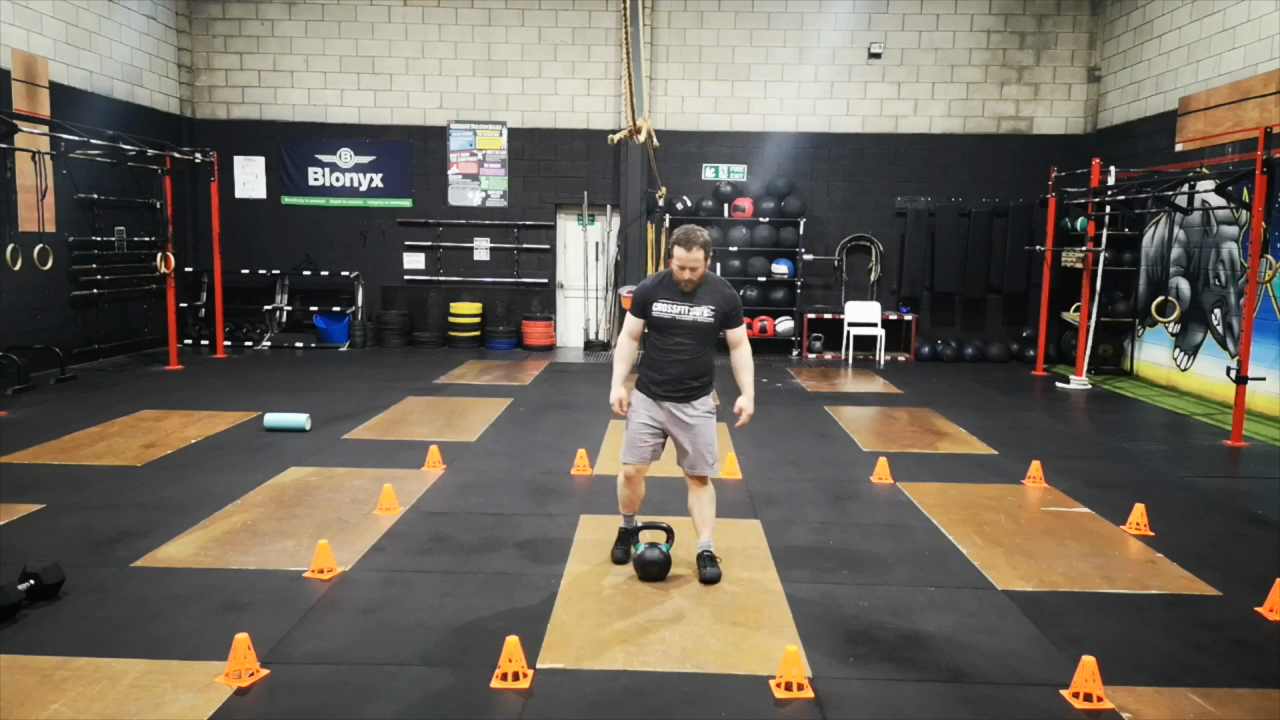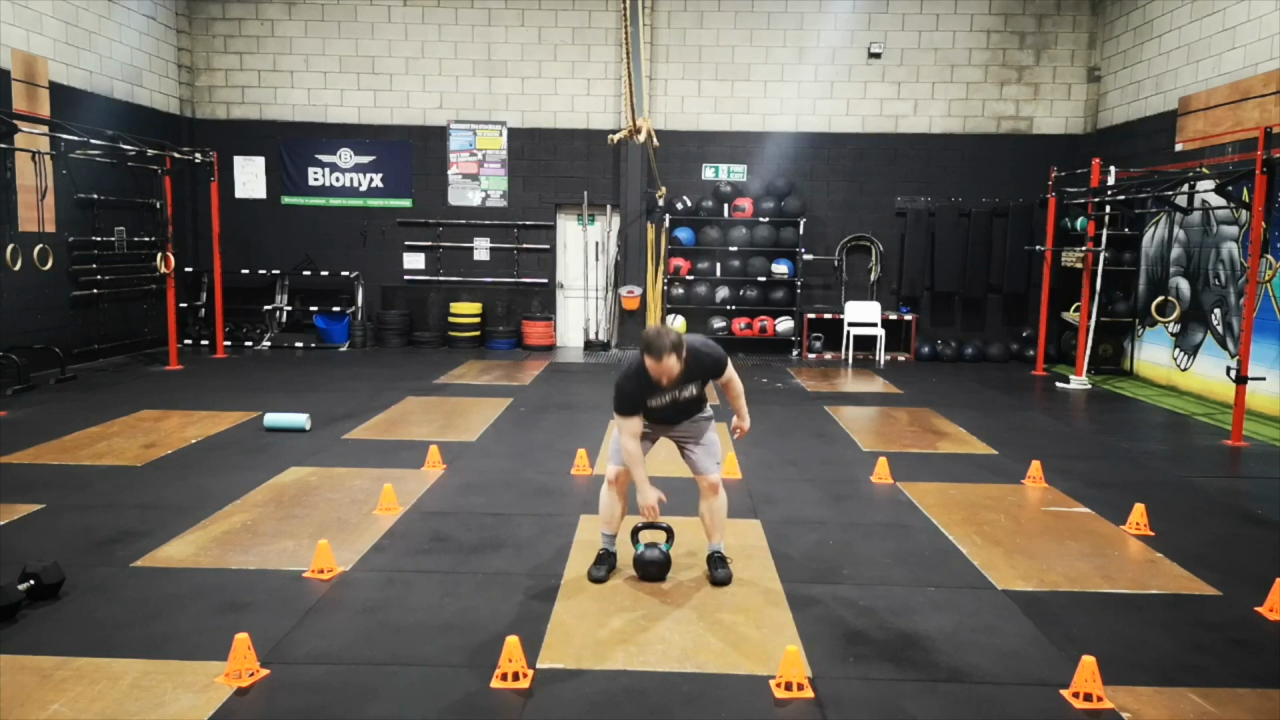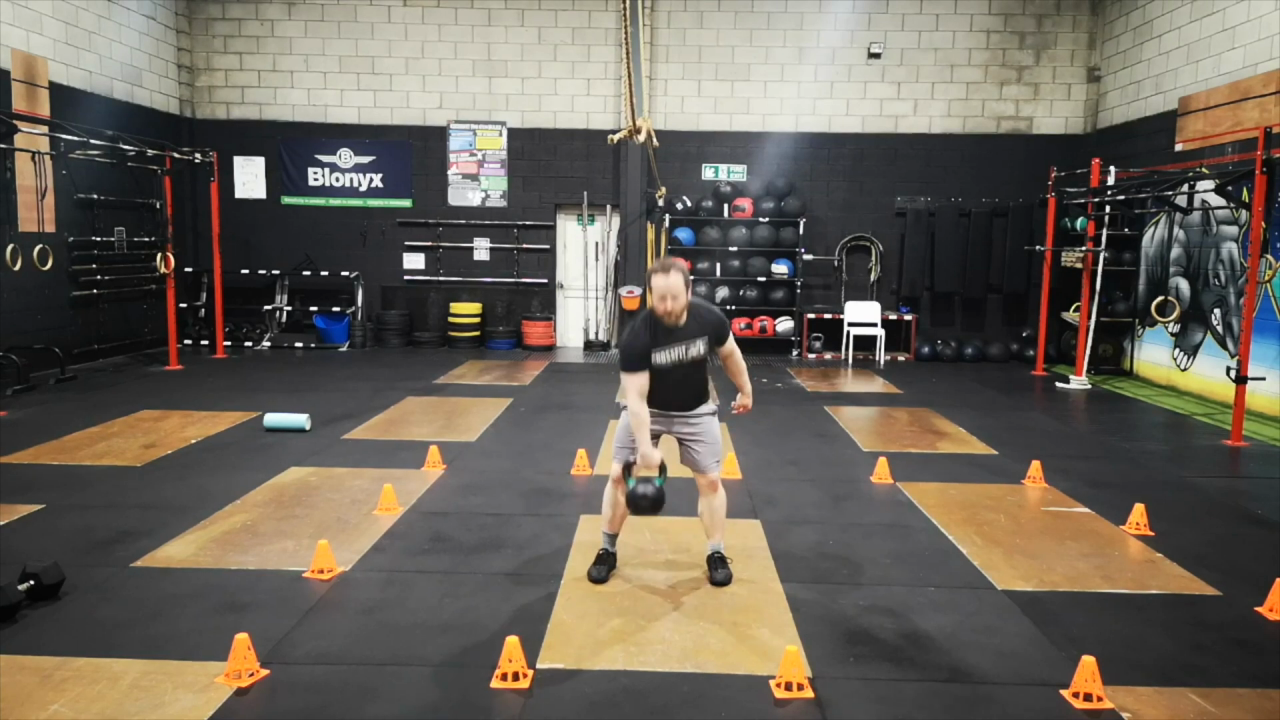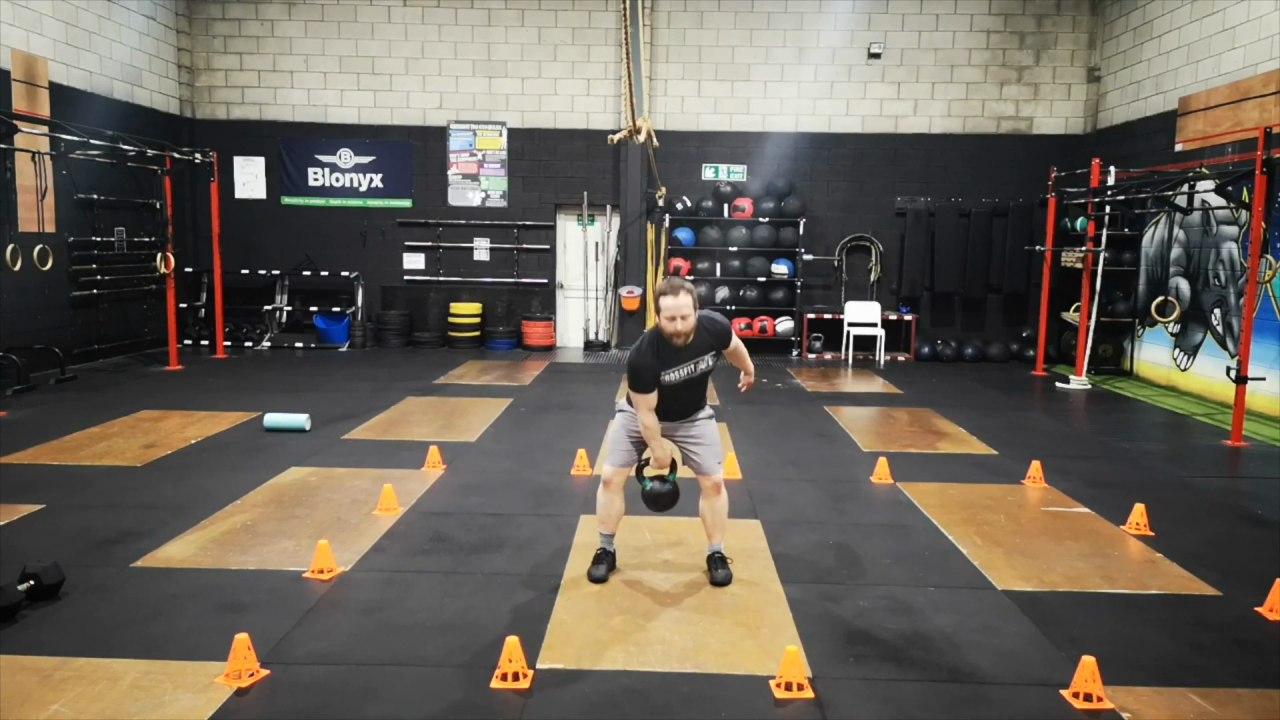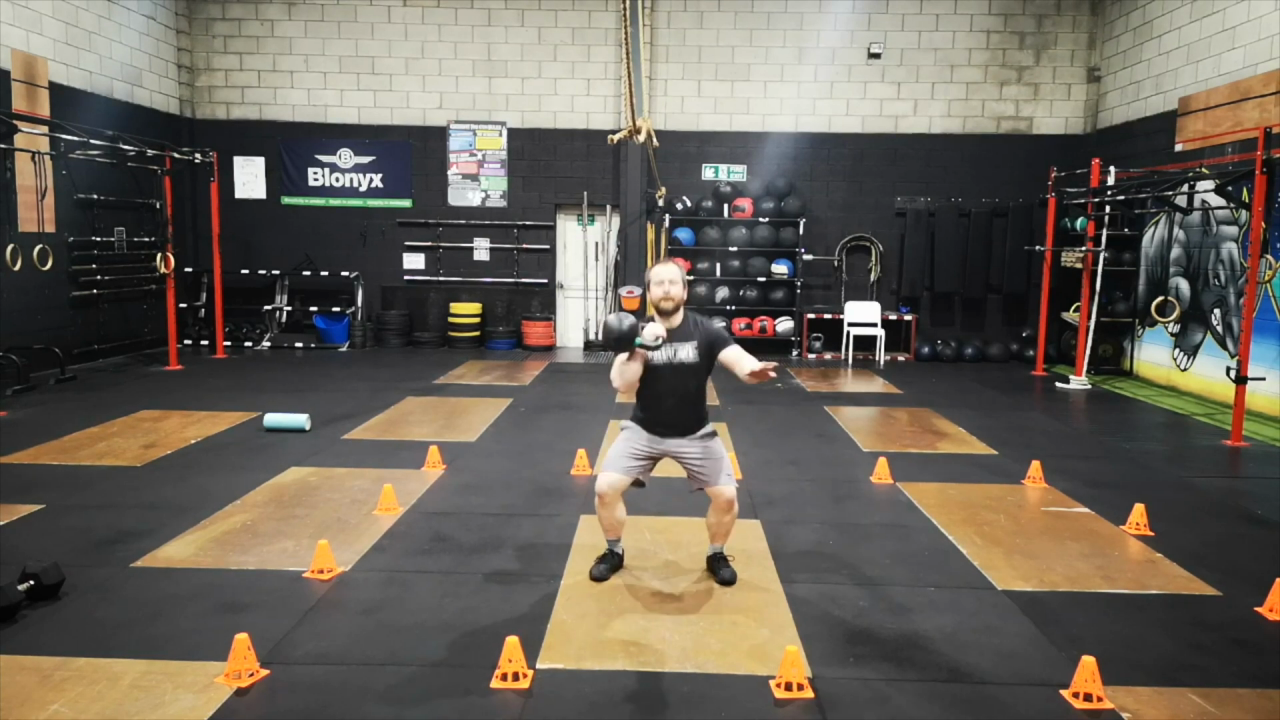
dt=1s
person 1, frame 1
left shoulder: (723, 295)
right shoulder: (649, 289)
left elbow: (739, 346)
right elbow: (628, 337)
left wrist: (746, 393)
right wrist: (618, 384)
left hip: (695, 403)
right hip: (647, 398)
left knee: (699, 476)
right knee: (632, 471)
left ankle: (705, 551)
right ankle: (628, 530)
person 1, frame 2
left shoulder: (706, 354)
right shoulder: (629, 379)
left elbow: (729, 379)
right elbow: (629, 438)
left wrist: (741, 414)
right wrist: (644, 488)
left hip: (692, 418)
right hip: (644, 421)
left knee: (711, 480)
right knee: (615, 475)
left ankle: (716, 554)
right ankle: (607, 551)
person 1, frame 3
left shoulder: (709, 317)
right shoulder: (637, 336)
left elbow: (729, 354)
right elbow: (636, 398)
left wrist: (745, 390)
right wrist: (645, 449)
left hip: (696, 410)
right hip: (647, 411)
left knee: (710, 480)
right knee: (621, 475)
left ankle: (716, 554)
right ankle: (607, 551)
person 1, frame 4
left shoulder: (715, 327)
right shoulder: (643, 354)
left elbow: (734, 346)
right elbow: (645, 412)
left wrist: (748, 371)
right wrist: (658, 453)
left hip: (693, 416)
right hip: (640, 414)
left knee: (713, 480)
right knee: (611, 477)
left ankle: (716, 555)
right ankle: (606, 551)
person 1, frame 5
left shoulder: (707, 332)
right shoulder: (637, 333)
left elbow: (740, 361)
right elbow: (621, 383)
left wrist: (756, 370)
right wrist: (639, 347)
left hip: (695, 435)
right hip: (643, 430)
left knee: (726, 496)
right knee: (605, 488)
left ankle: (716, 556)
right ankle: (614, 552)
